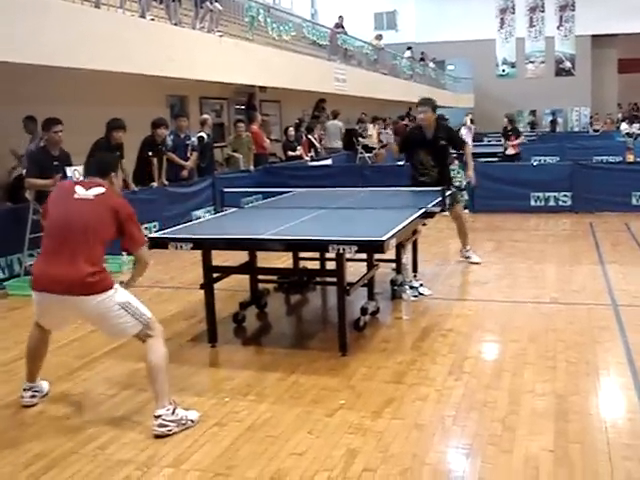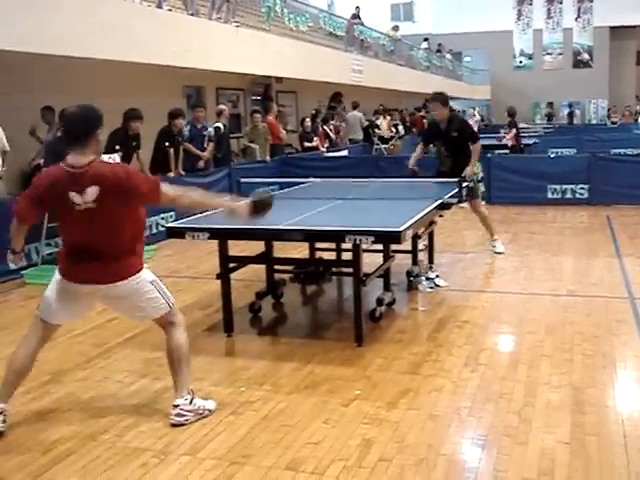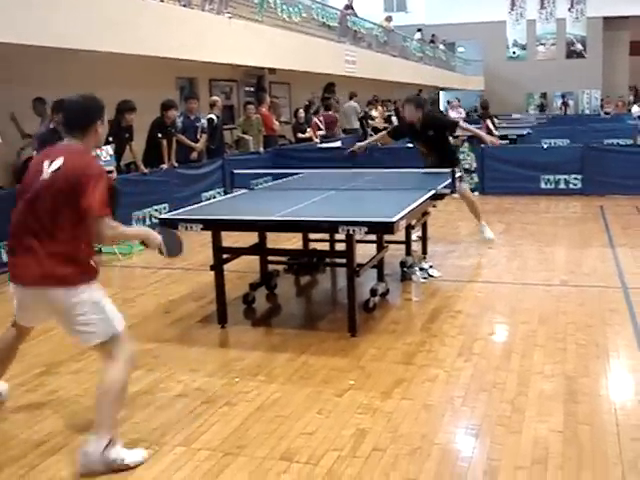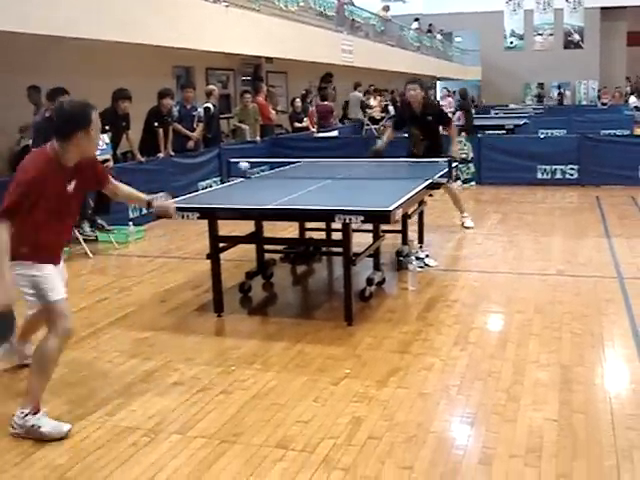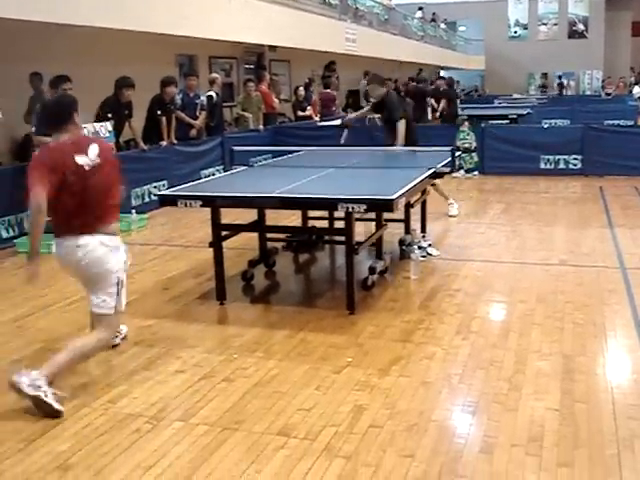
dt=0.4s
person 1, frame 1
left shoulder: (61, 190)
right shoulder: (118, 204)
right elbow: (143, 259)
right wrist: (130, 281)
left hip: (44, 283)
right hip: (90, 287)
left knee: (41, 326)
right knee: (154, 334)
left ankle: (31, 388)
right ankle: (166, 414)
person 1, frame 2
left shoulder: (48, 180)
right shoulder: (119, 176)
right elbow: (175, 197)
right wrist: (231, 205)
left hip: (72, 275)
right hip: (122, 275)
left knee: (37, 334)
right knee: (174, 323)
right ankle: (184, 403)
person 1, frame 3
left shoulder: (41, 161)
right shoulder: (89, 169)
right elbow: (102, 231)
right wrist: (141, 233)
right hip: (66, 281)
right knee: (121, 353)
right ankle: (100, 447)
person 1, frame 4
left shoulder: (83, 162)
right shoulder: (36, 173)
left elbow: (109, 186)
left wrist: (150, 202)
left hip: (46, 254)
left knee: (50, 311)
right knee: (61, 325)
right ankle: (29, 415)
person 1, frame 5
left shoulder: (45, 159)
right shoulder: (102, 148)
left elbow: (38, 205)
left wrist: (33, 254)
left hip: (67, 245)
right hip: (104, 244)
left knee: (96, 285)
right knee: (102, 333)
left ankle: (111, 327)
right ankle: (38, 378)
person 2, frame 1
left shoulder: (446, 131)
right shoulder: (411, 134)
left elbow: (465, 147)
right elbow: (397, 153)
left wrist: (470, 168)
left hip: (443, 182)
right hip: (420, 184)
left knee: (458, 215)
left ankle: (466, 250)
person 2, frame 2
left shoulder: (461, 124)
right shoulder: (432, 126)
left elbow: (476, 144)
right elbow: (423, 144)
left wrist: (471, 166)
right wrist: (414, 159)
left hip: (463, 172)
right hip: (444, 173)
left knee: (476, 207)
left ankle: (494, 239)
person 2, frame 3
left shoulder: (435, 120)
right shoulder: (405, 126)
left elbow: (460, 125)
right elbow: (386, 136)
left wrist: (483, 135)
right wrist: (365, 143)
left hip: (449, 164)
right hip: (430, 166)
left knee: (463, 192)
left ankle: (482, 224)
person 2, frame 4
left shoulder: (434, 108)
right shoulder: (404, 111)
left elbow: (450, 126)
right elbow: (394, 129)
left wrist: (454, 145)
right wrist: (383, 142)
left hip: (434, 154)
right hip: (414, 155)
left knee: (448, 185)
left ankle: (464, 215)
person 2, frame 5
left shoulder: (391, 102)
right shoulder: (381, 101)
left elbow: (400, 122)
right elbow: (371, 108)
left wrist: (399, 146)
right wrist: (354, 116)
left hip: (407, 144)
right hip: (394, 146)
